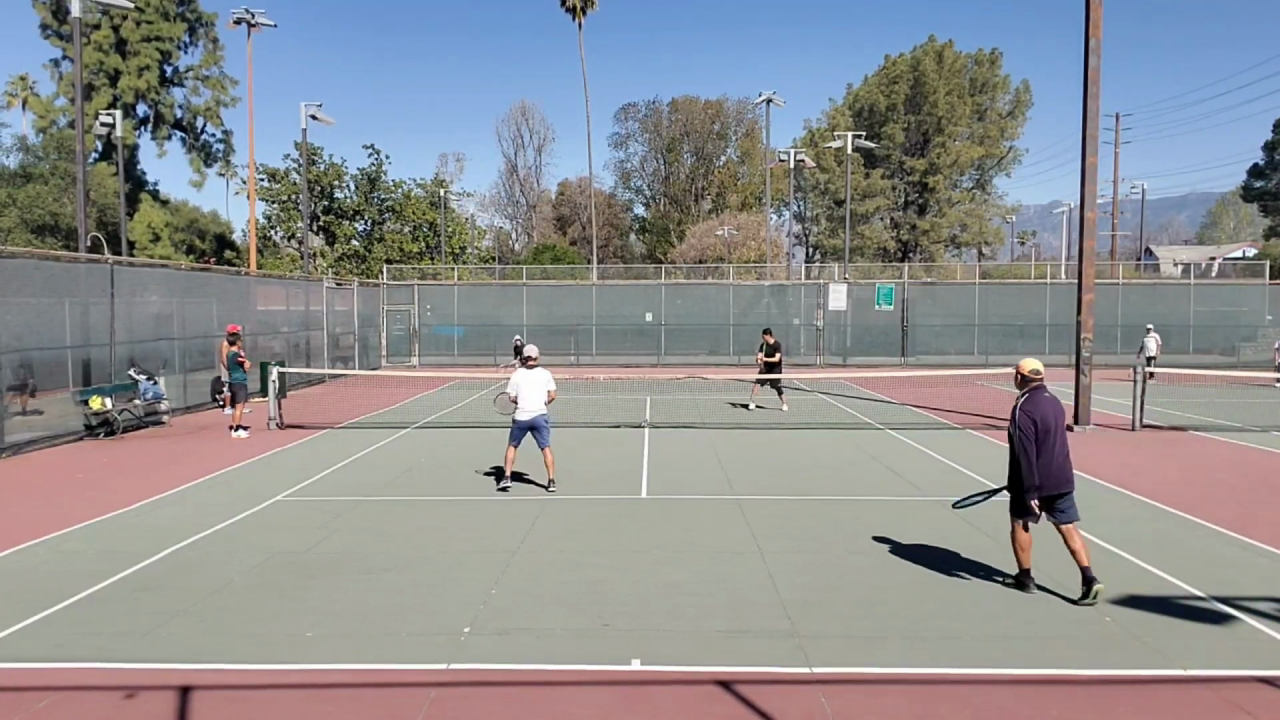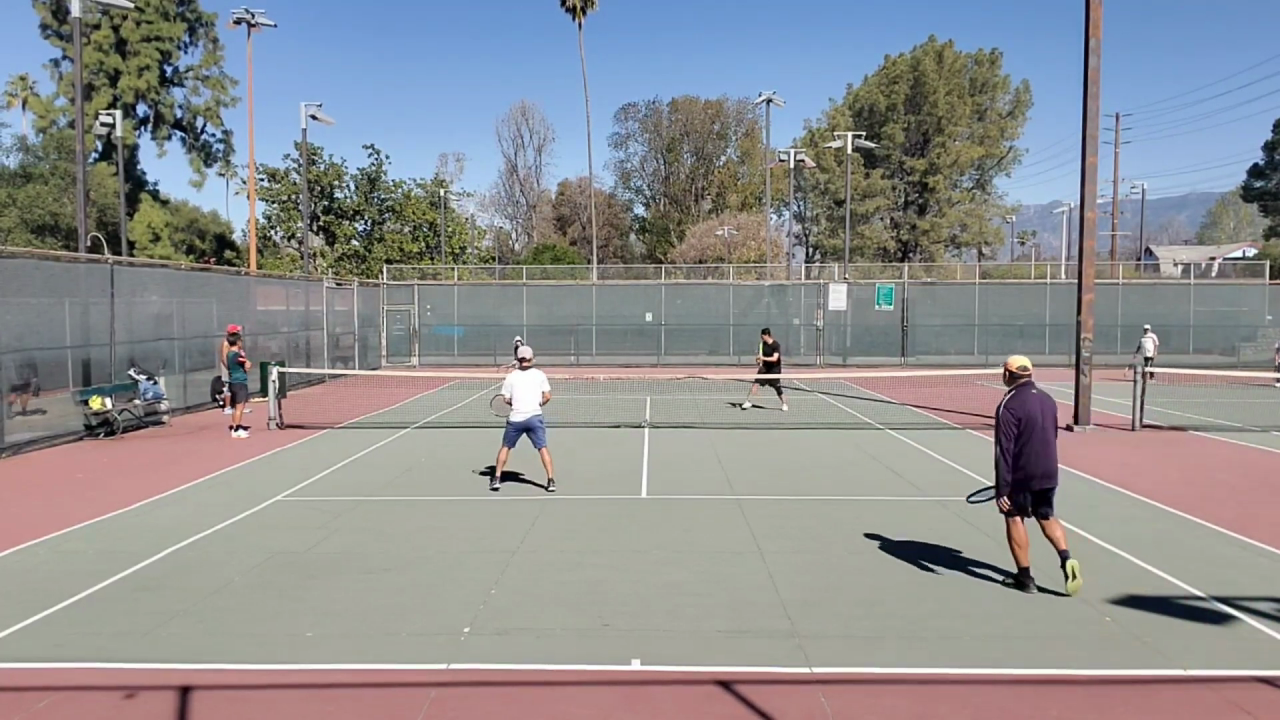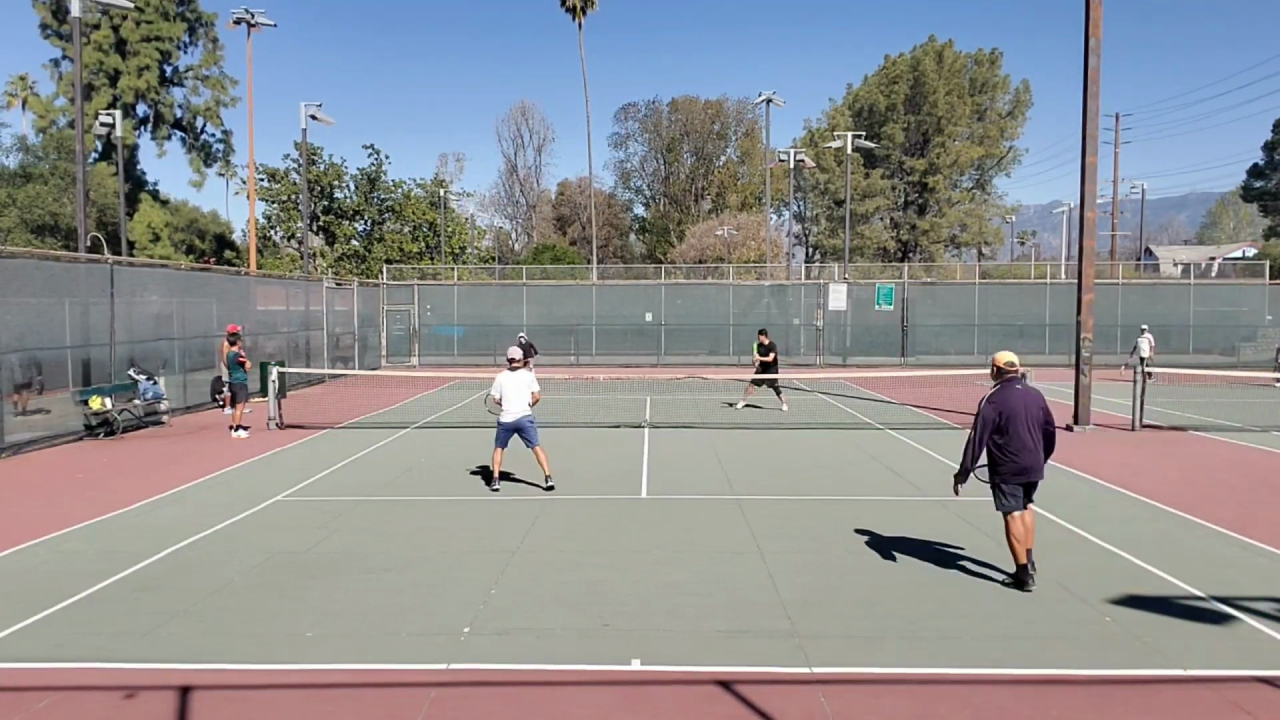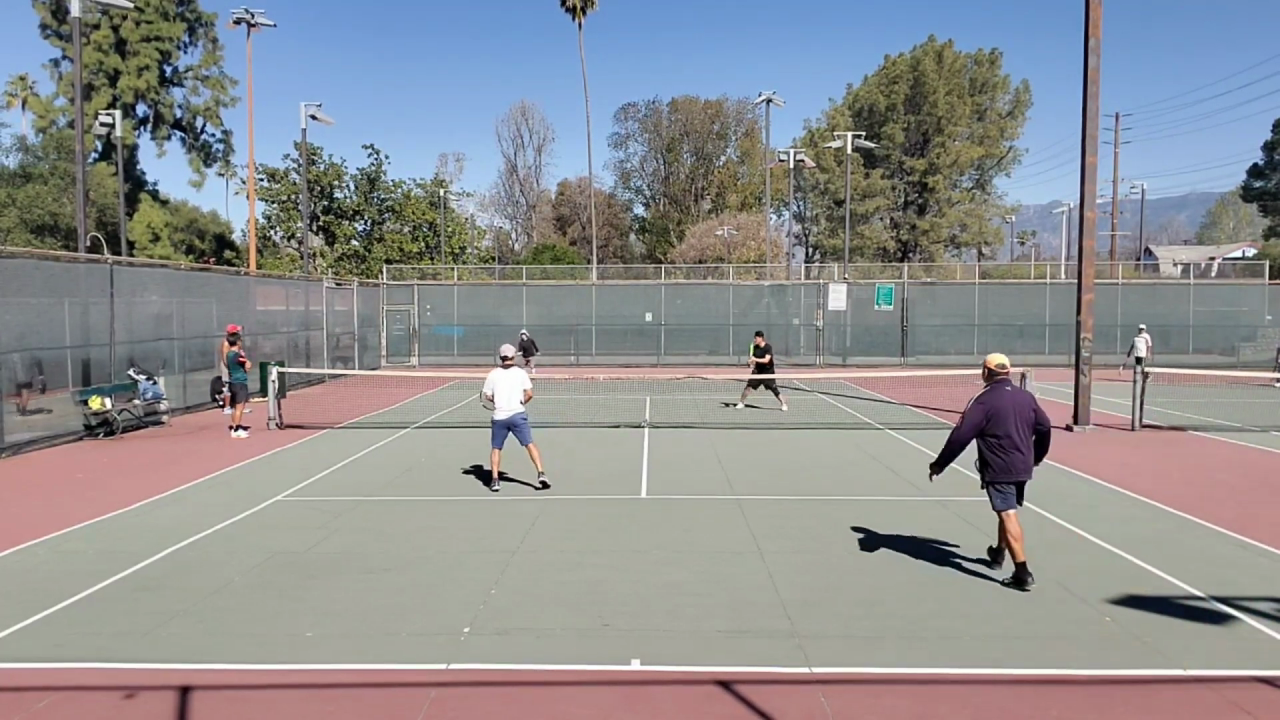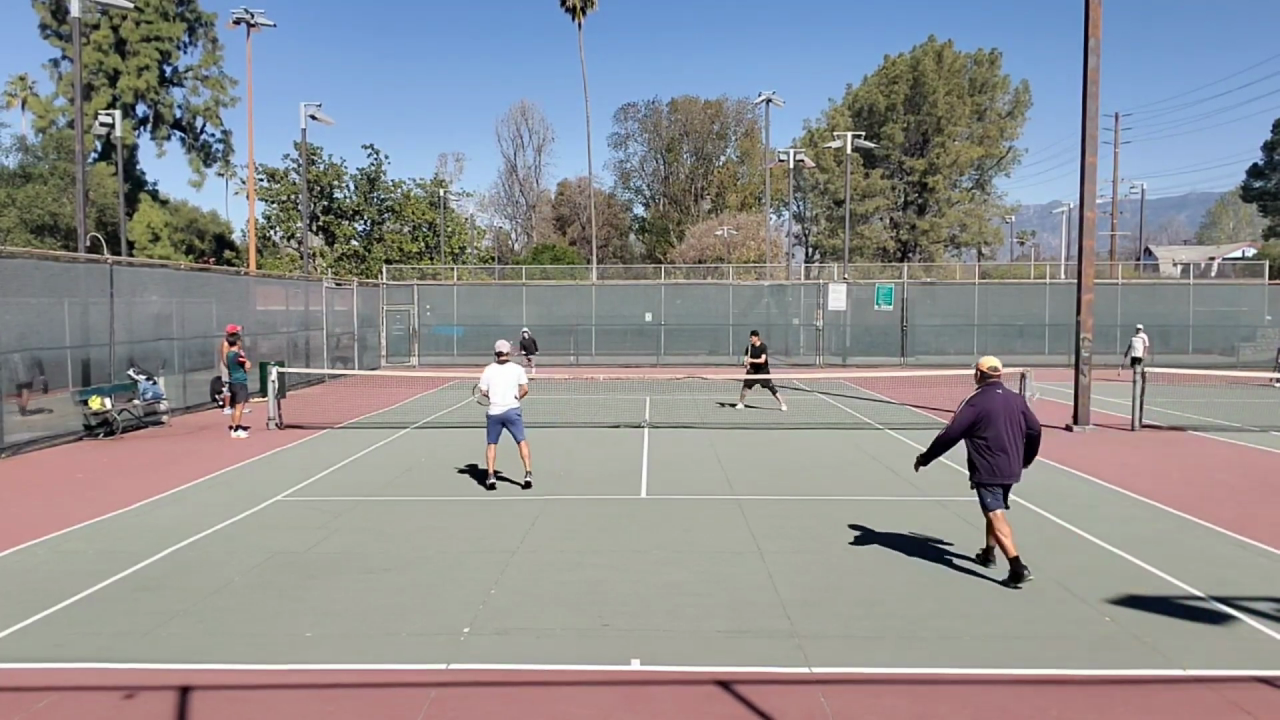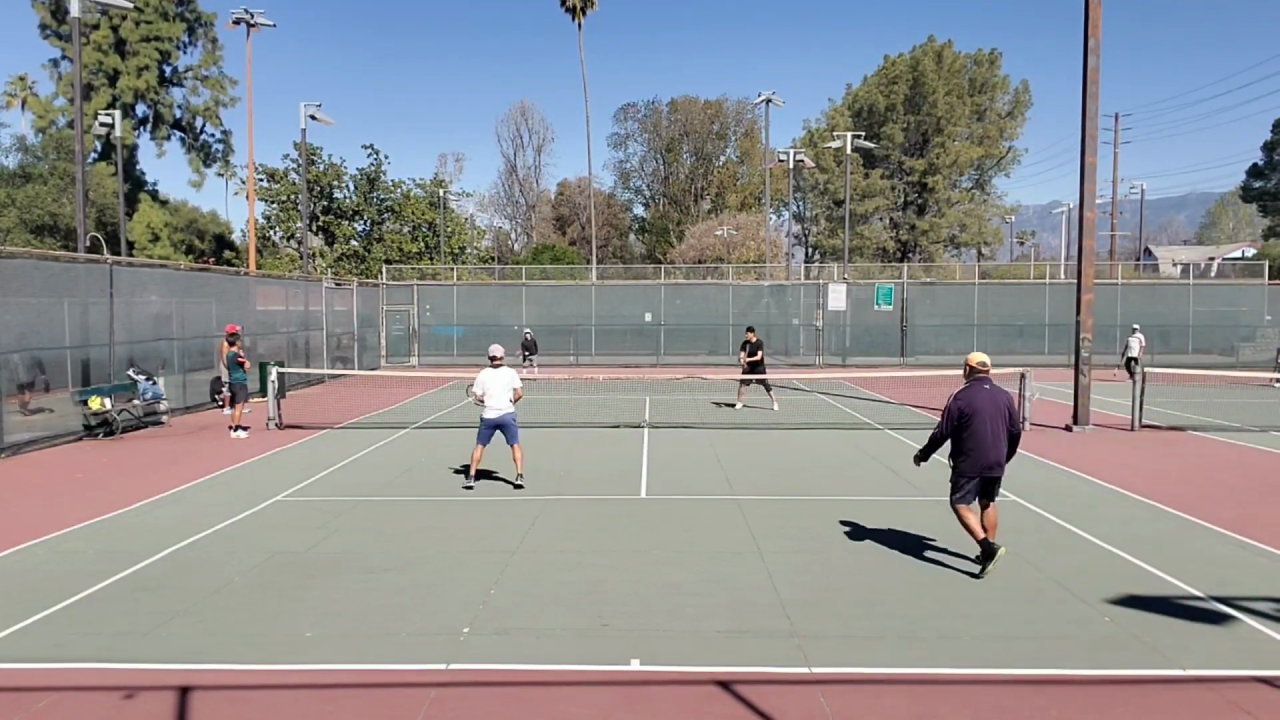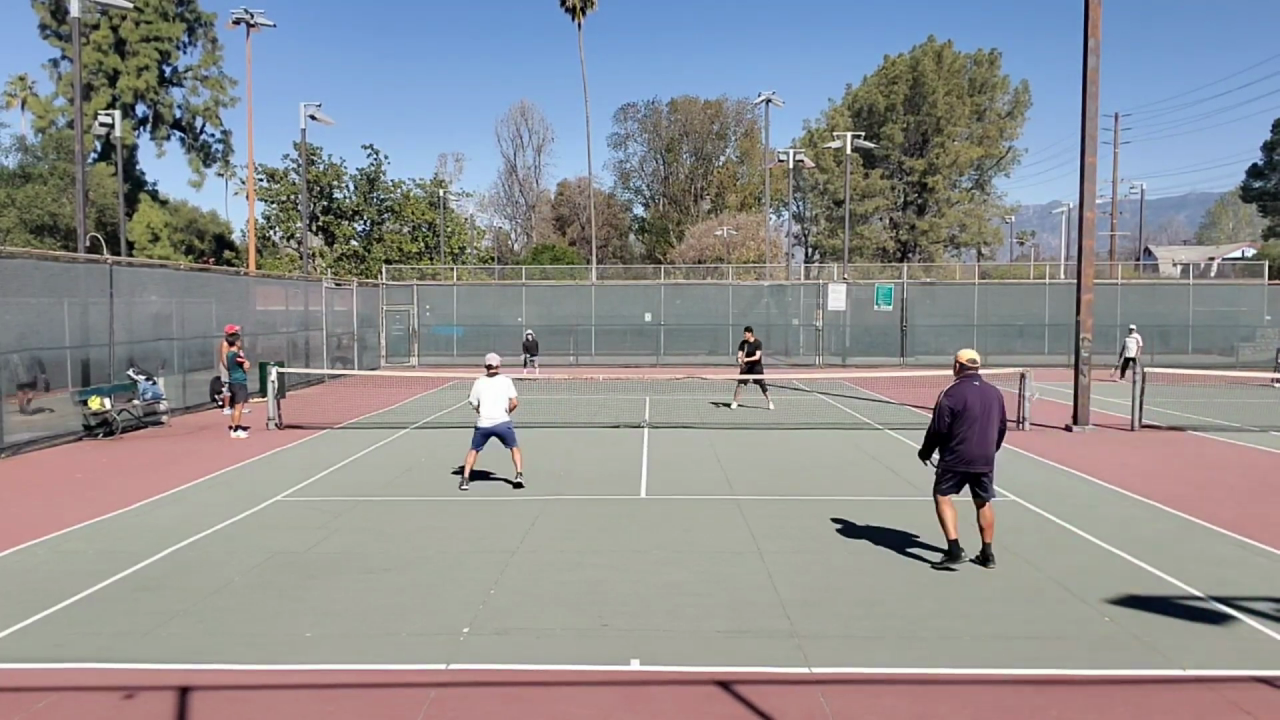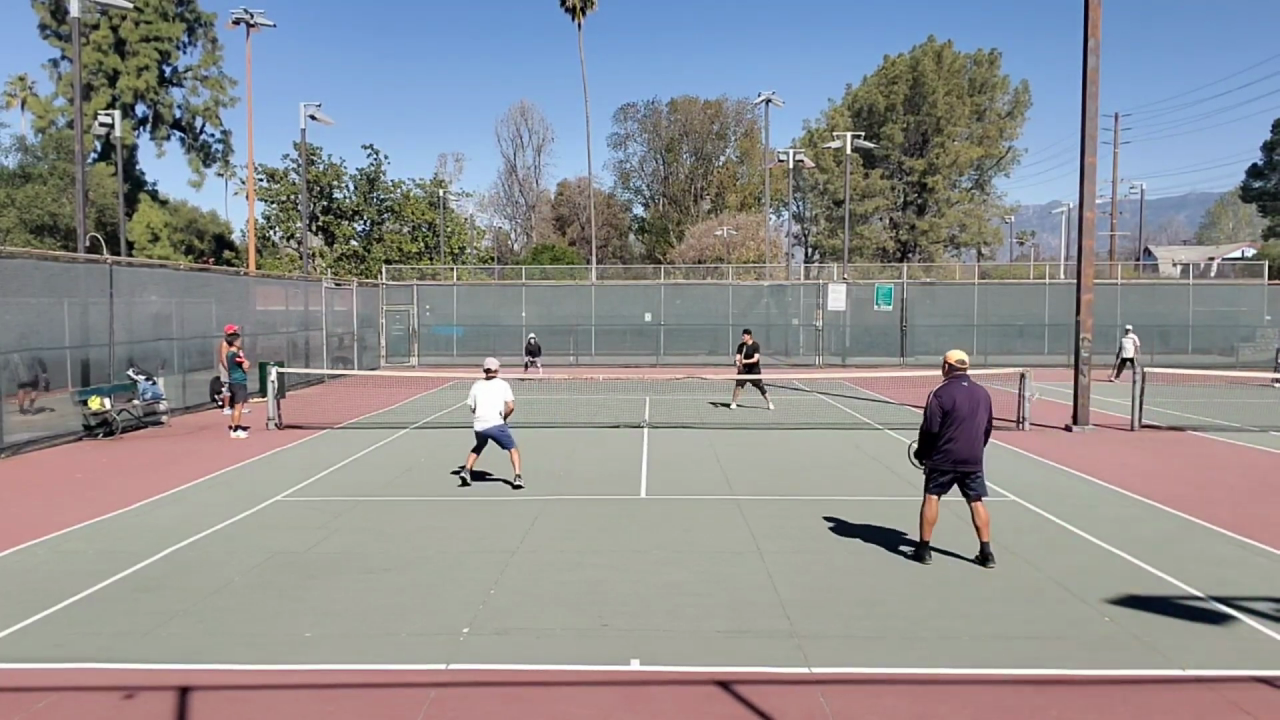
dt=0.1s
person 1, frame 1
left shoulder: (1024, 408)
right shoulder: (1055, 403)
left elbow: (1025, 454)
left wrist: (1028, 491)
left hip: (1032, 481)
right hip: (1062, 479)
left knee: (1020, 523)
right knee: (1068, 528)
left ankle: (1024, 579)
right ankle: (1089, 581)
person 1, frame 2
left shoulder: (1009, 405)
right shoulder: (1047, 399)
left elbow: (1004, 450)
left wrist: (1002, 487)
left hip: (1021, 476)
right hip: (1048, 472)
left knee: (1014, 520)
right knee: (1047, 519)
left ankle: (1024, 578)
right ankle: (1066, 560)
person 1, frame 3
left shoulder: (994, 400)
right shoulder: (1035, 395)
left elbow: (977, 439)
right elbow: (1050, 430)
left wrist: (962, 473)
right wrist: (1042, 457)
left hip: (1008, 470)
right hip: (1034, 467)
left knee: (1013, 516)
right knee: (1025, 509)
left ankle: (1023, 575)
right ankle: (1028, 559)
person 1, frame 4
left shoulder: (982, 401)
right shoulder: (1026, 397)
left elbow: (960, 436)
right elbow: (1044, 428)
left wrist: (939, 464)
right wrist: (1036, 458)
left hip: (998, 469)
right hip: (1023, 466)
left knee: (1007, 516)
right knee: (1010, 511)
left ankle: (1022, 573)
right ankle: (998, 553)
person 1, frame 5
left shoulder: (974, 403)
right shoulder: (1018, 400)
left elbow: (950, 436)
right elbow: (1034, 432)
left wrist: (925, 457)
right wrist: (1025, 460)
left hip: (986, 471)
right hip: (1010, 469)
left knee: (994, 516)
right knee: (997, 509)
left ankle: (1018, 567)
right ankle: (989, 554)
person 1, frame 6
left shoulder: (961, 397)
right shoulder: (1004, 396)
left elbow: (942, 432)
right elbow: (1015, 431)
left wrist: (923, 454)
right wrist: (1005, 456)
left hip: (969, 464)
right hip: (995, 464)
left knee: (961, 505)
right knee: (988, 505)
left ankle: (989, 547)
right ankle: (988, 552)
person 1, frame 7
left shoulder: (951, 393)
right shoulder: (995, 393)
left elbow: (938, 428)
right elbow: (1001, 428)
left wrist: (926, 452)
left hip: (956, 459)
right hip: (984, 461)
left knee: (943, 499)
right knee: (984, 503)
left ankle: (954, 549)
right ankle: (987, 553)
person 1, frame 8
left shoulder: (941, 393)
right shoulder: (982, 393)
left elbow: (930, 429)
right elbow: (987, 428)
left wrist: (921, 453)
left hip: (944, 458)
right hip: (973, 459)
left knee: (931, 498)
right knee: (976, 502)
left ankle: (923, 549)
right ankle: (986, 552)
